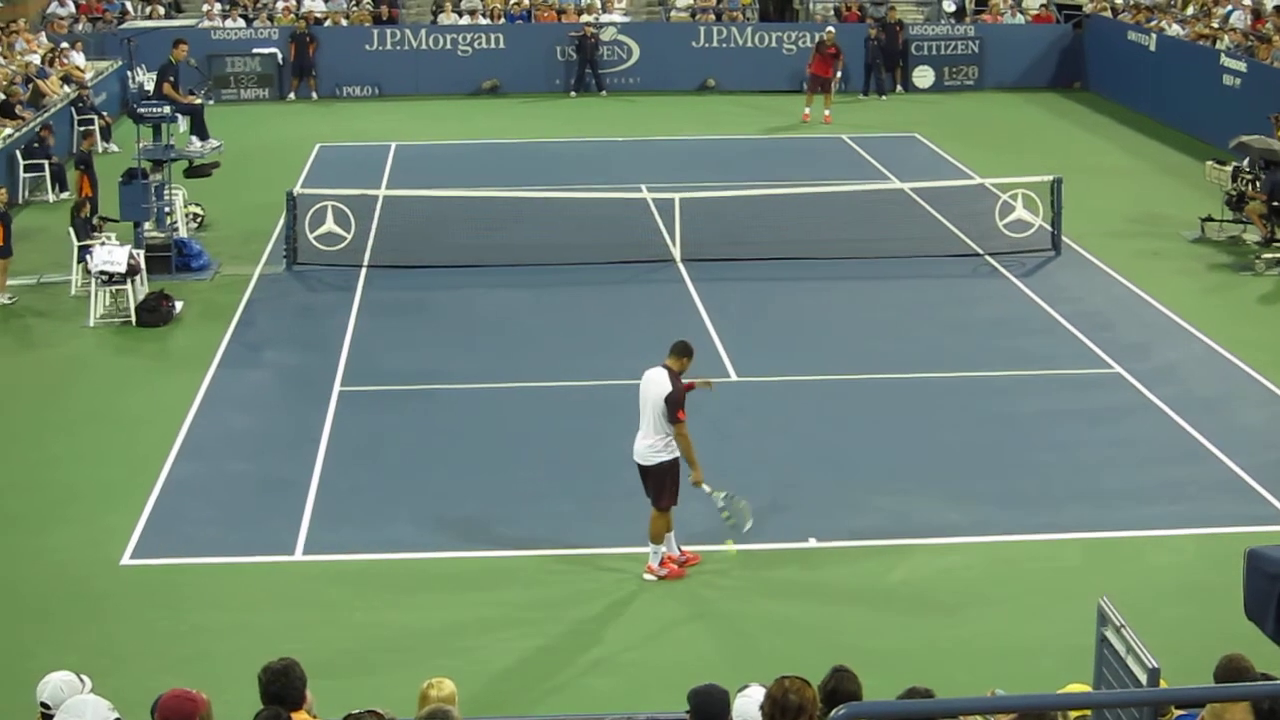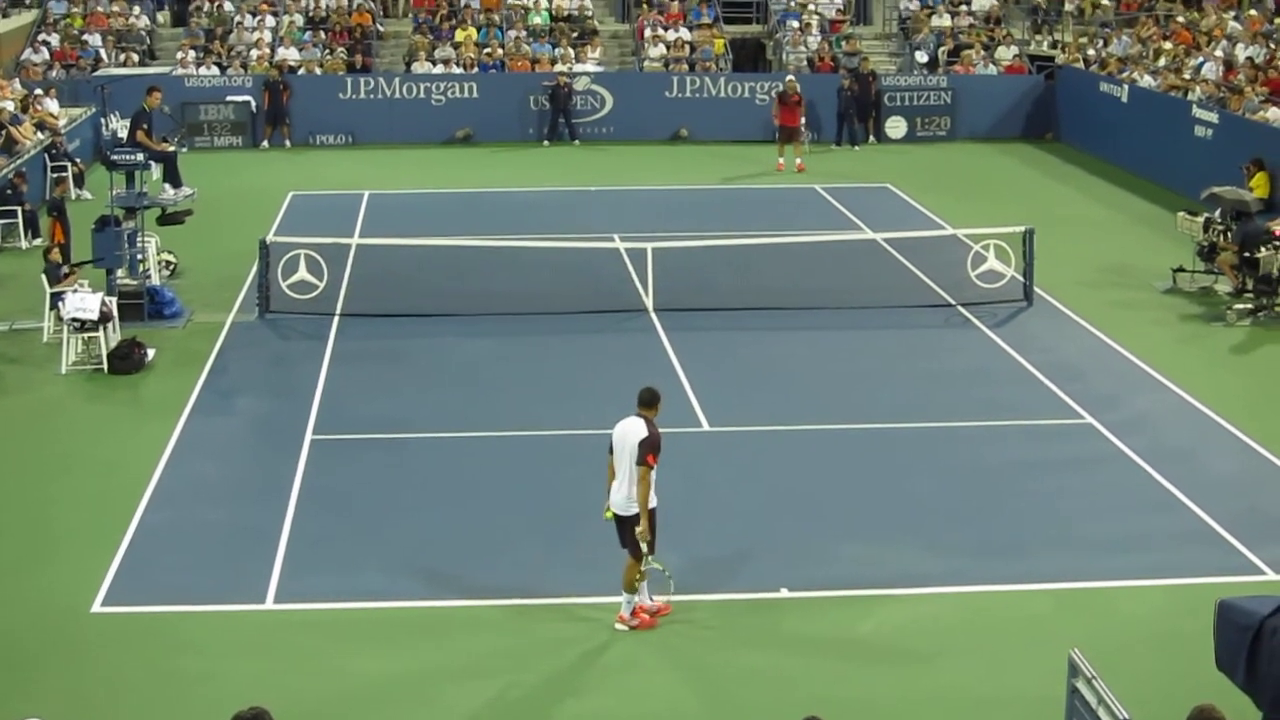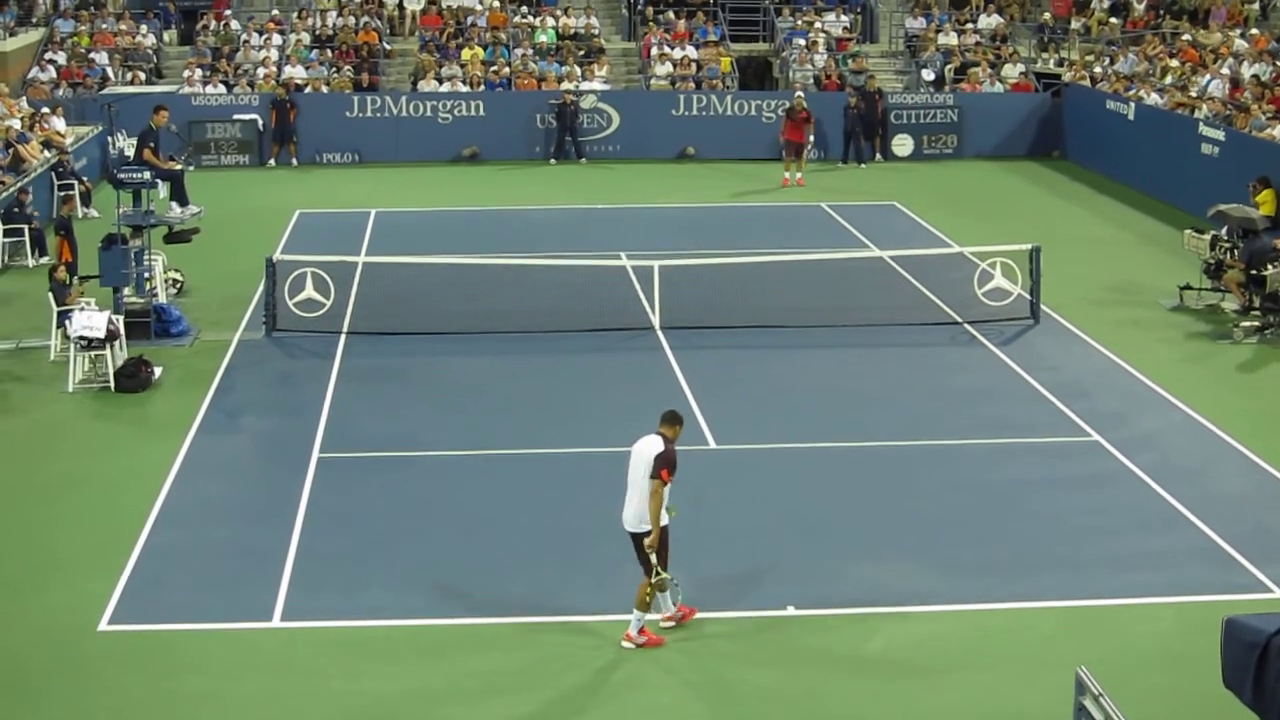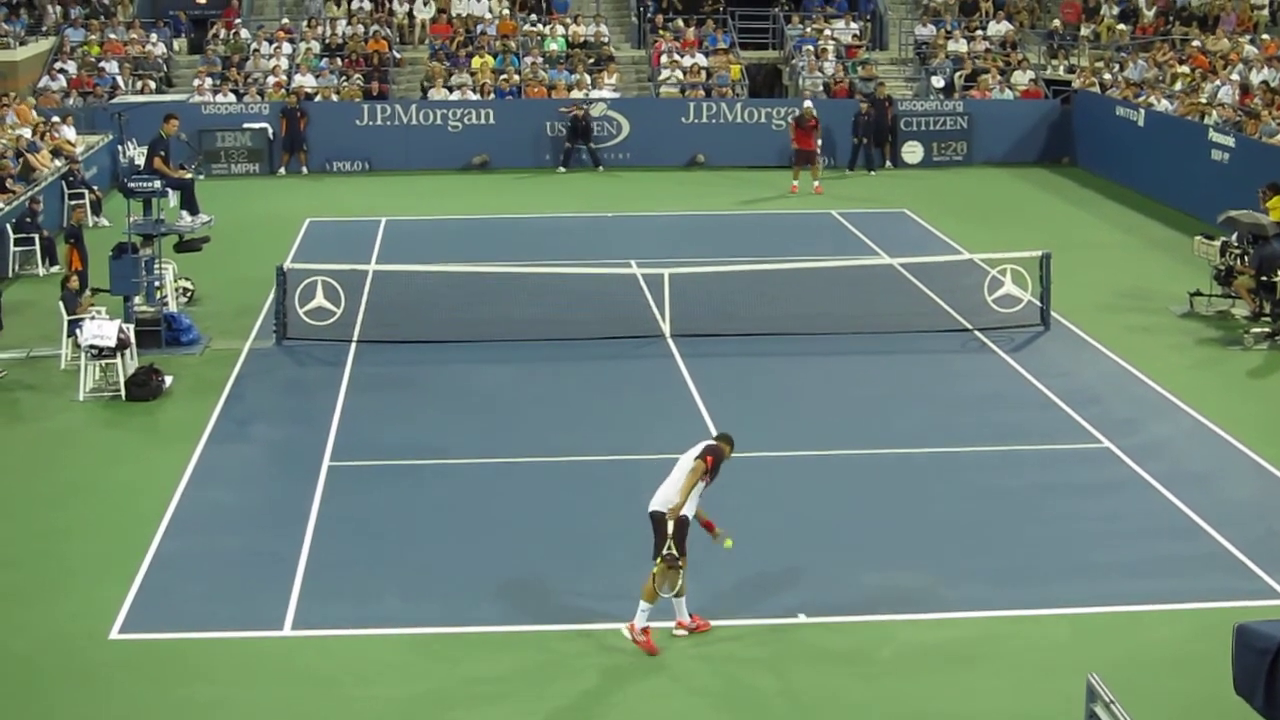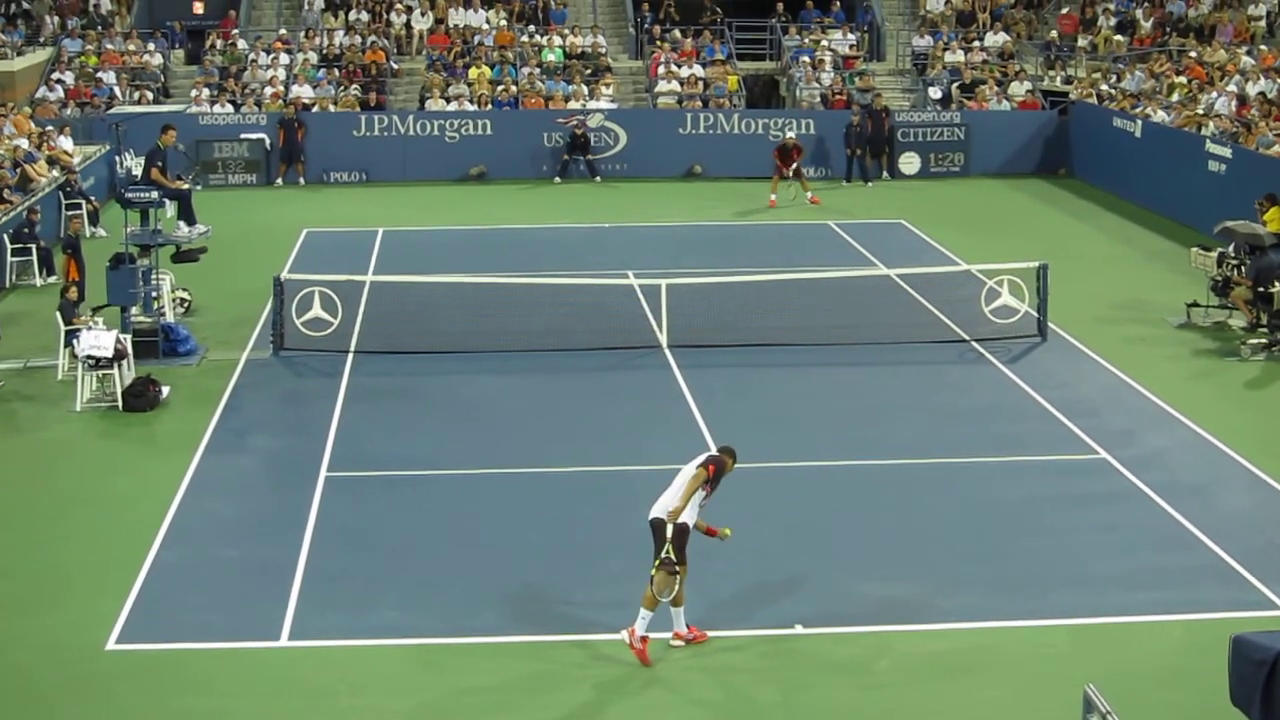
dt=0.7s
person 1, frame 1
left shoulder: (650, 374)
right shoulder: (673, 389)
right elbow: (680, 434)
left wrist: (693, 385)
right wrist: (695, 469)
left hip: (643, 450)
right hip: (661, 456)
left knee: (664, 506)
right knee: (660, 509)
left ankle: (673, 553)
right ankle: (654, 565)
person 1, frame 2
left shoulder: (621, 425)
right shoulder: (650, 435)
left elbow: (611, 465)
right elbow: (643, 477)
left wrist: (610, 498)
right wrist: (644, 519)
left hip: (619, 502)
right hip: (637, 505)
left knee: (638, 556)
right knee: (636, 558)
left ankle: (644, 603)
right ankle: (626, 615)
person 1, frame 3
left shoulder: (641, 443)
right shoulder: (666, 451)
right elbow: (656, 491)
right wrist: (656, 532)
left hip: (632, 517)
right hip: (648, 523)
left knee: (659, 569)
right knee: (653, 576)
left ankle: (669, 612)
right ankle: (633, 633)
person 1, frame 4
left shoulder: (700, 451)
right shoulder: (714, 450)
left elbow: (693, 502)
right elbow: (695, 471)
left wrist: (711, 529)
right wrist: (680, 503)
left hip: (663, 508)
right hip: (671, 511)
left knee: (678, 564)
left ankle: (683, 620)
right ankle: (638, 626)
person 1, frame 5
left shoulder: (704, 462)
right shoulder: (717, 461)
left elbow: (692, 514)
right elbow: (697, 478)
left wrist: (715, 533)
right wrist: (681, 506)
left hip: (665, 517)
right hip: (672, 519)
left knee: (678, 573)
left ankle: (680, 631)
right ankle: (637, 632)
